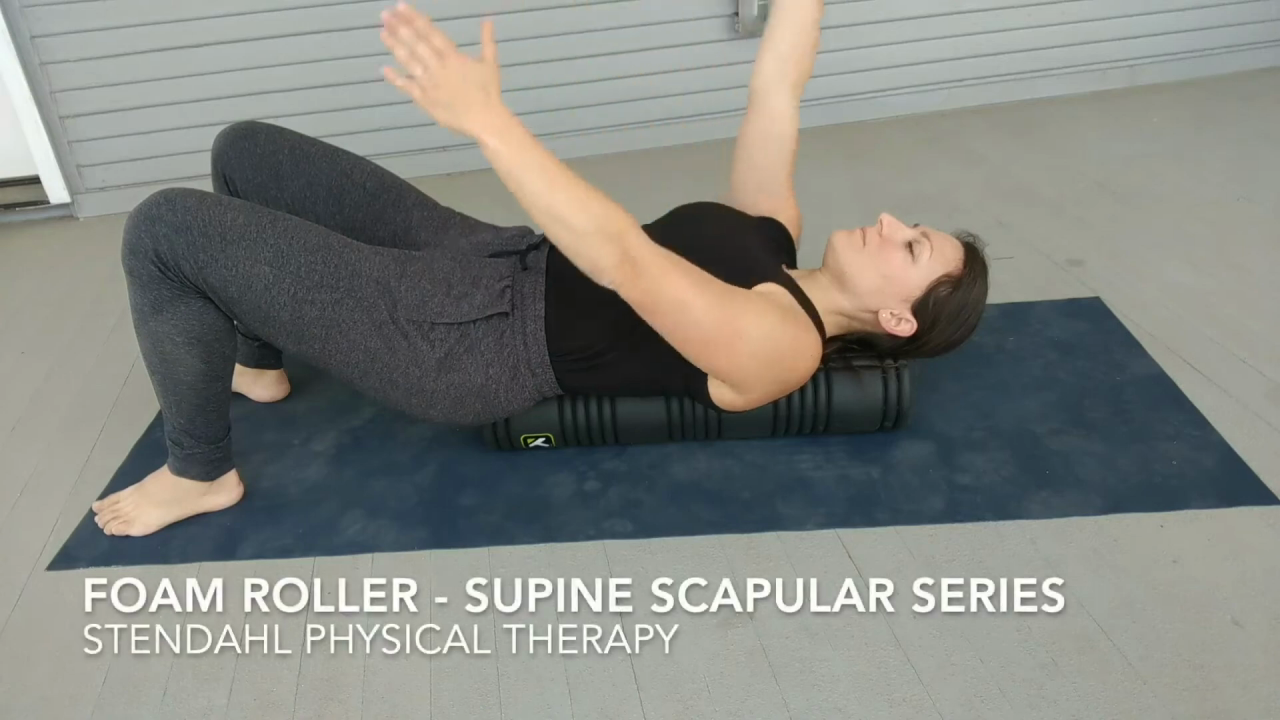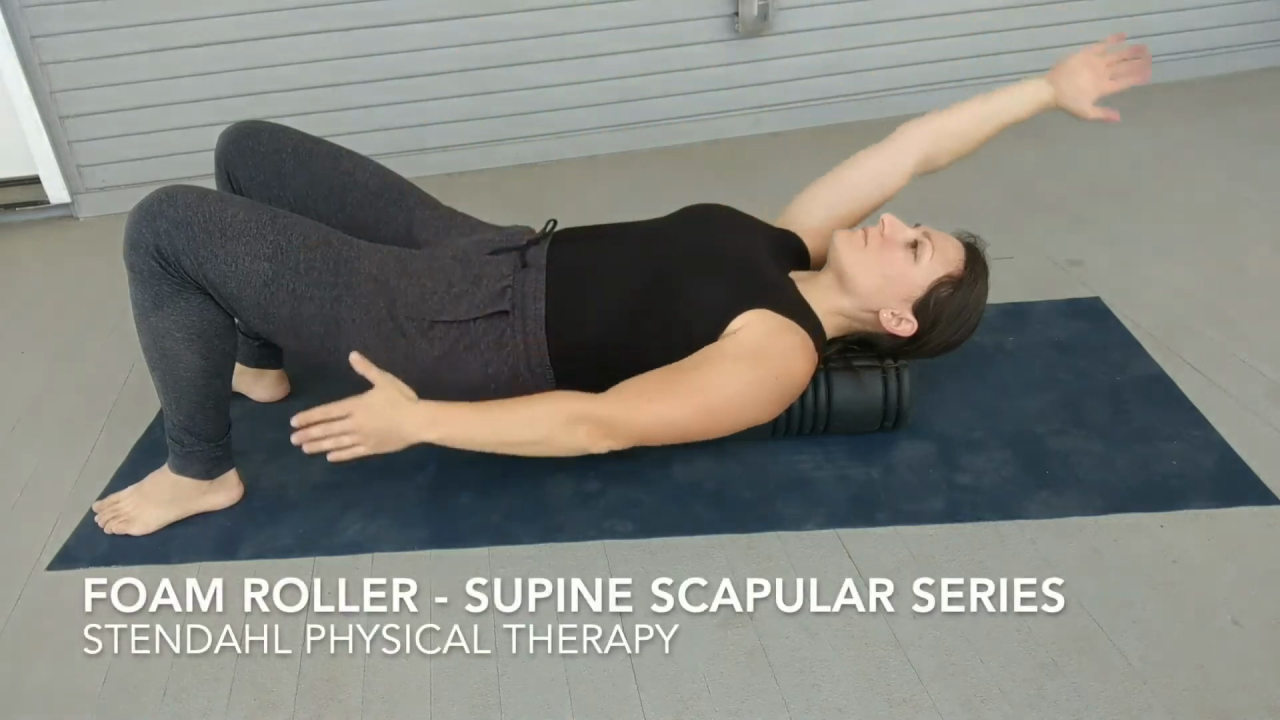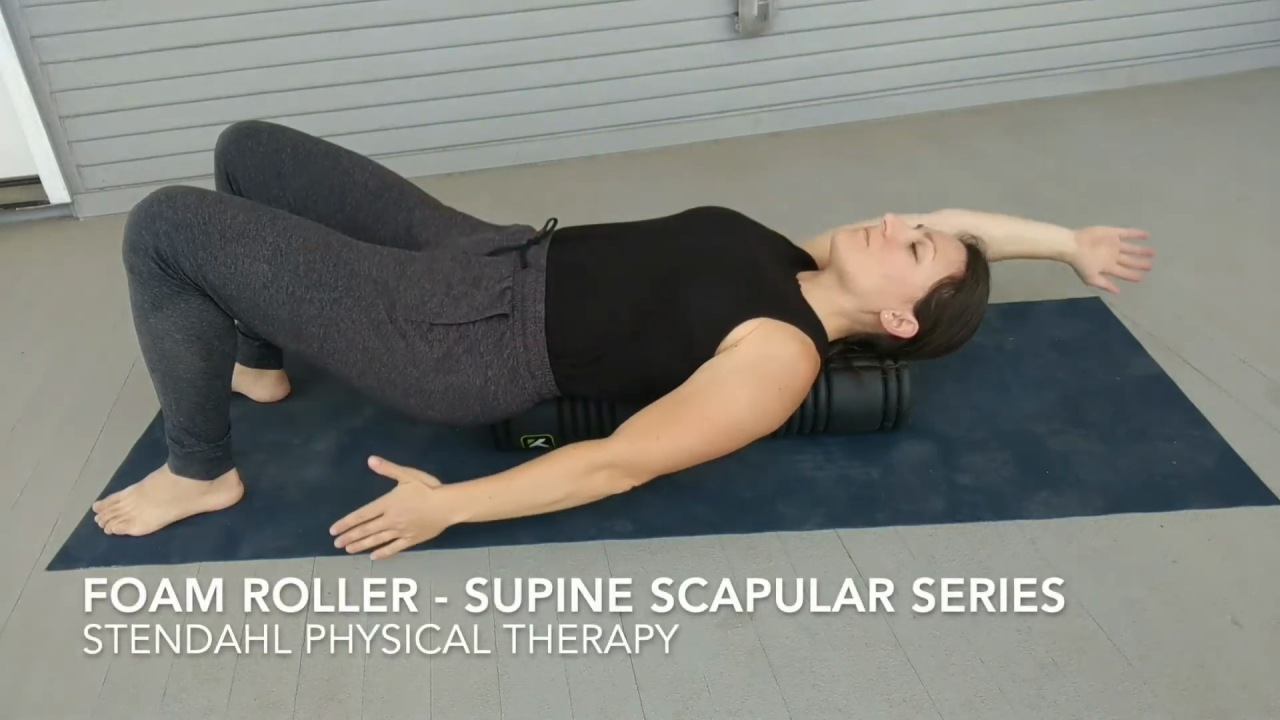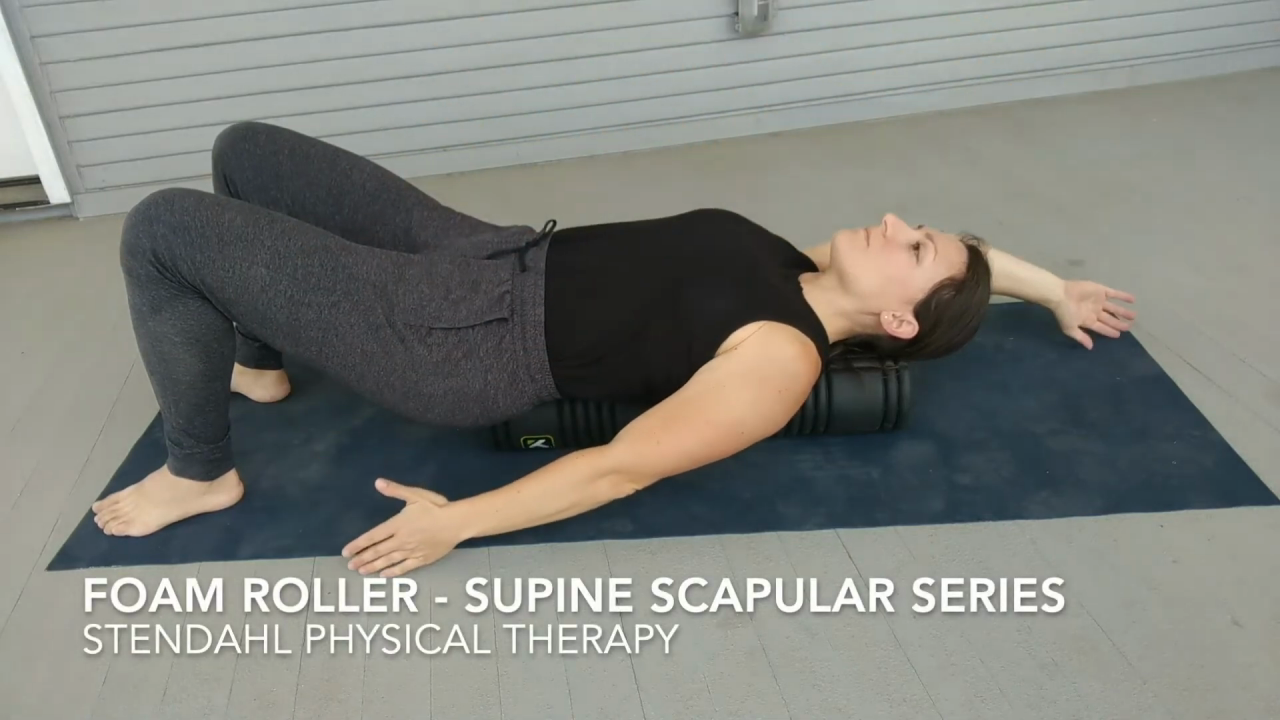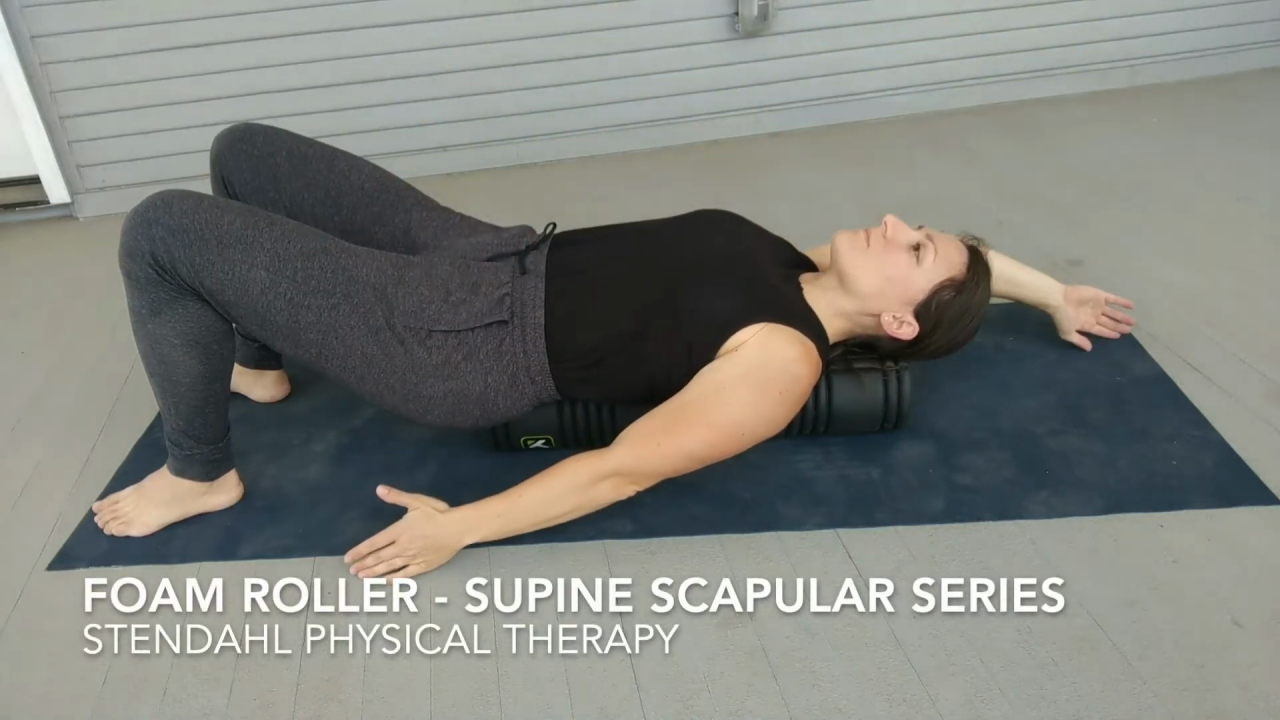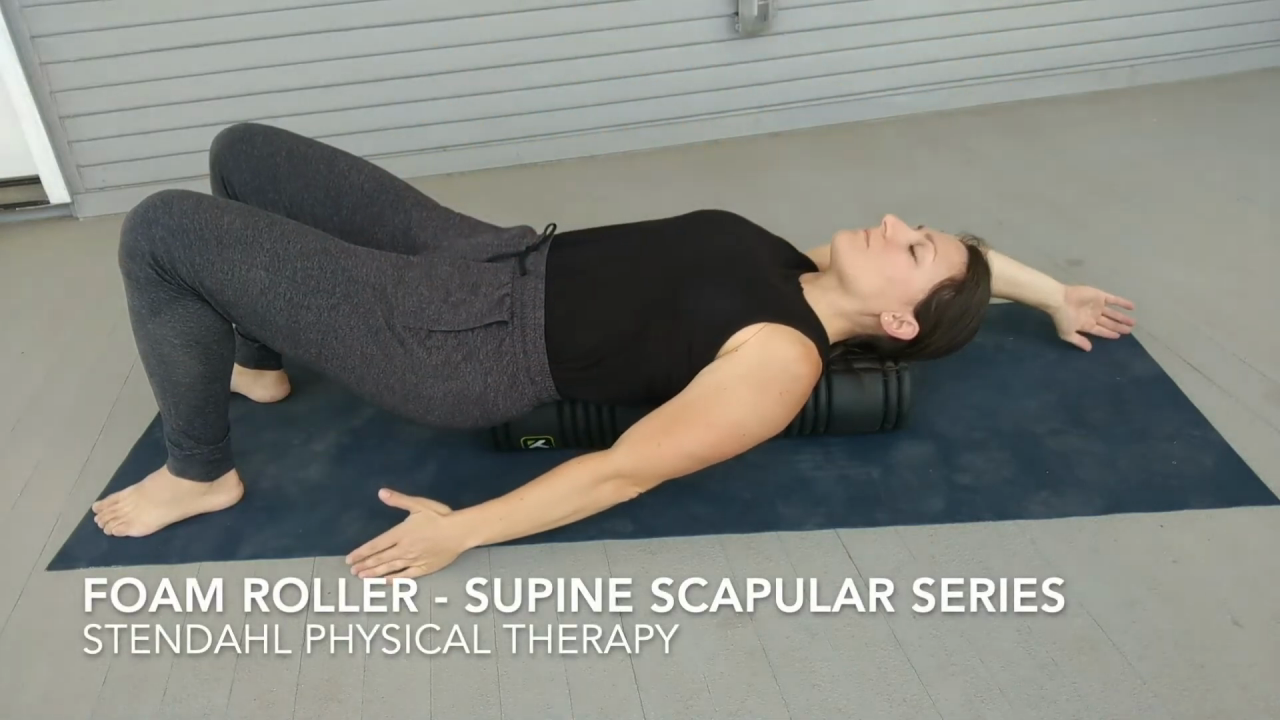
dt=0.4s
person 1, frame 1
left shoulder: (778, 343)
right shoulder: (775, 238)
left elbow: (626, 262)
right elbow: (778, 94)
left wrist: (488, 122)
left hip: (469, 347)
right hip: (493, 260)
left knee: (163, 228)
right knee: (244, 148)
left ankle: (199, 474)
right ankle: (254, 359)
person 1, frame 2
left shoulder: (778, 355)
right shoulder: (805, 256)
left elbow: (603, 423)
right elbow: (908, 153)
left wrist: (420, 419)
right wrist: (1049, 90)
left hip: (474, 336)
right hip: (498, 257)
left knee: (166, 225)
right knee: (248, 150)
left ankle: (200, 473)
right ankle: (258, 361)
person 1, frame 3
left shoulder: (779, 360)
right shoulder: (806, 268)
left elbow: (617, 464)
right elbow: (945, 216)
left wrist: (445, 504)
left hip: (470, 346)
right hip: (497, 257)
left knee: (165, 226)
right knee: (248, 149)
left ankle: (200, 473)
right ankle: (253, 357)
person 1, frame 4
left shoulder: (780, 362)
right shoulder: (809, 273)
left elbow: (623, 466)
right elbow: (958, 244)
left wrist: (456, 522)
left hip: (469, 348)
right hip: (499, 257)
left knee: (162, 228)
right knee: (247, 151)
left ankle: (199, 473)
right ankle: (255, 358)
person 1, frame 5
left shoulder: (782, 363)
right shoulder: (810, 273)
left elbow: (623, 469)
right elbow: (960, 245)
left wrist: (456, 527)
left hip: (469, 348)
right hip: (496, 259)
left knee: (159, 230)
right knee: (242, 151)
left ankle: (199, 475)
right ankle: (254, 359)
person 1, frame 6
left shoulder: (780, 363)
right shoulder: (811, 273)
left elbow: (623, 471)
right elbow: (964, 242)
left wrist: (459, 531)
left hip: (470, 351)
right hip: (500, 259)
left knee: (161, 229)
right knee: (244, 151)
left ankle: (199, 475)
right ankle: (256, 359)
